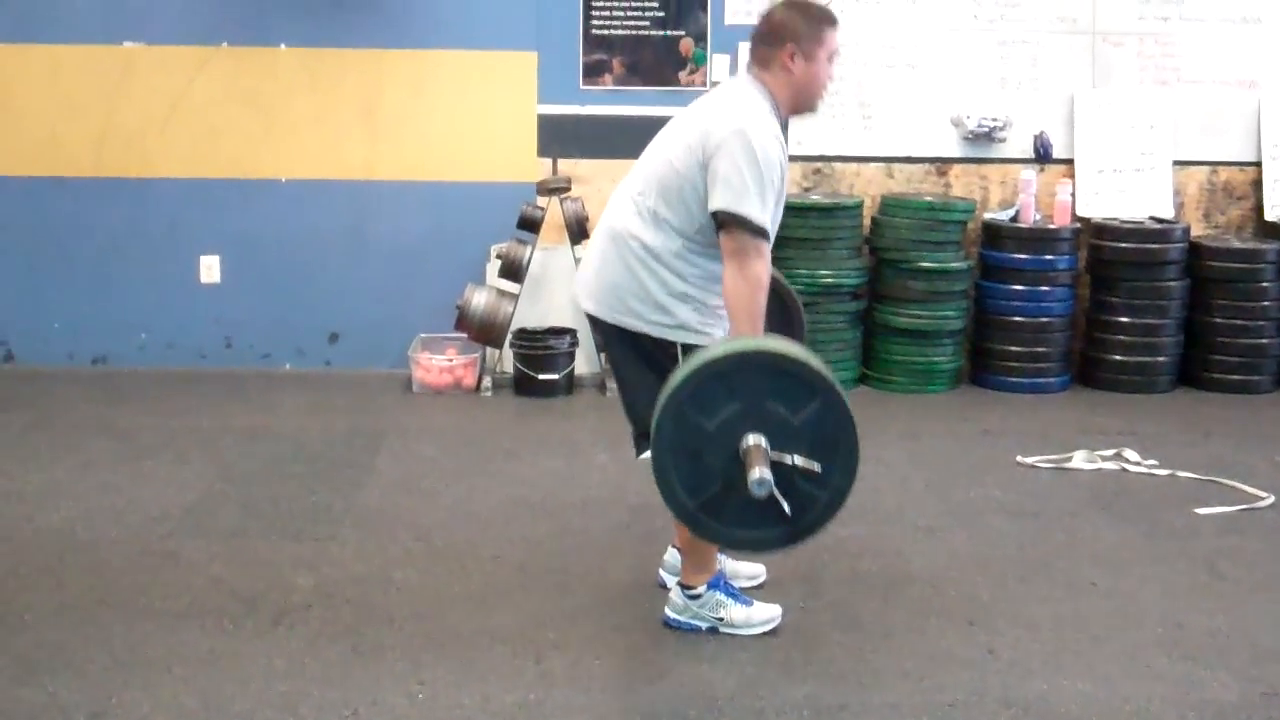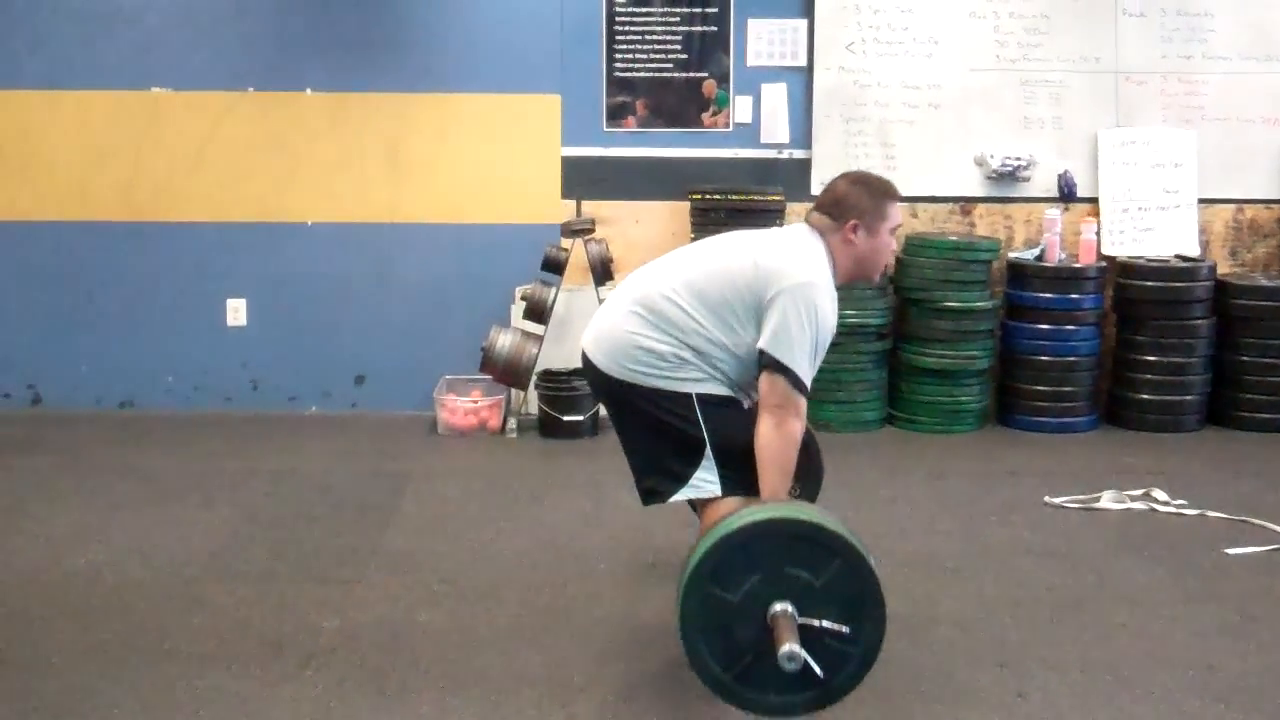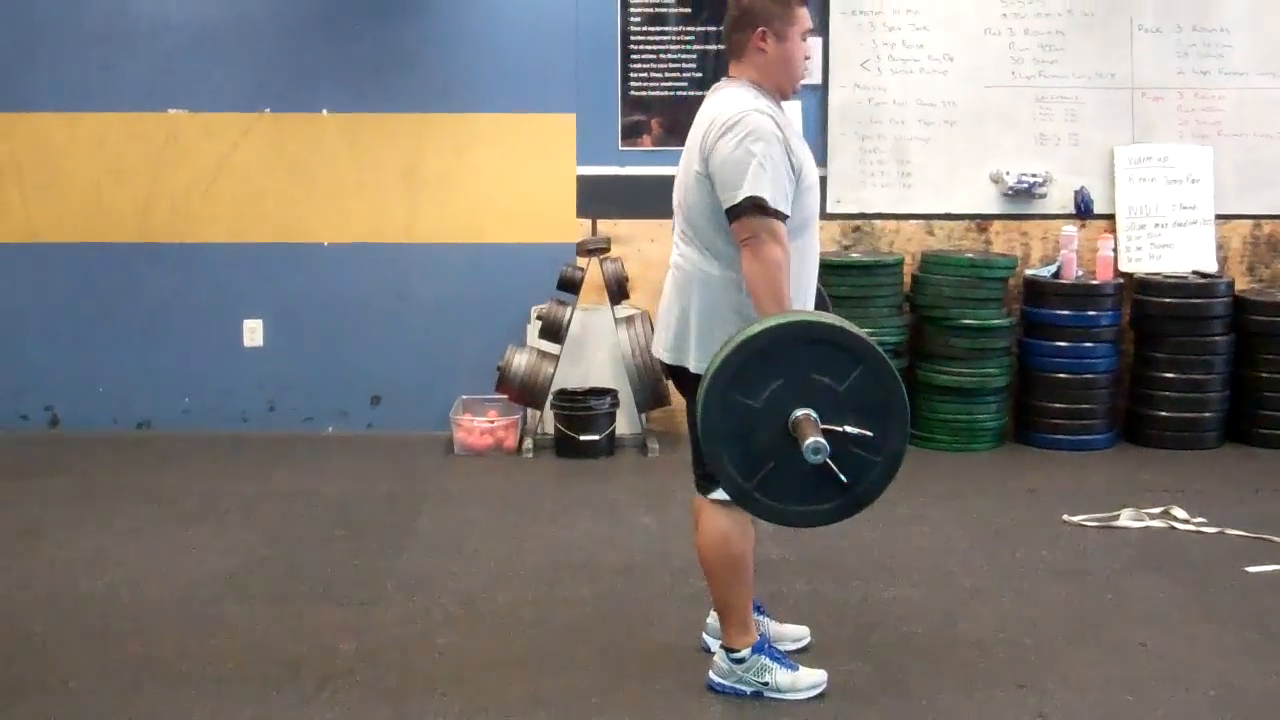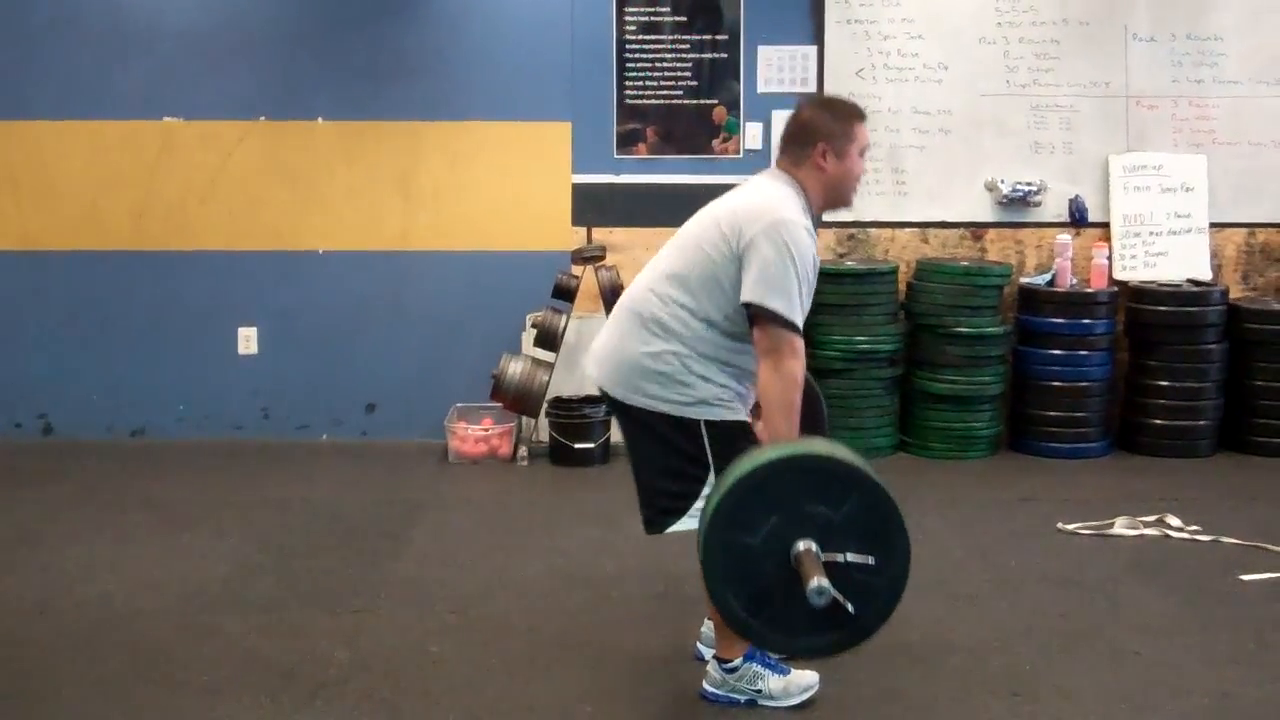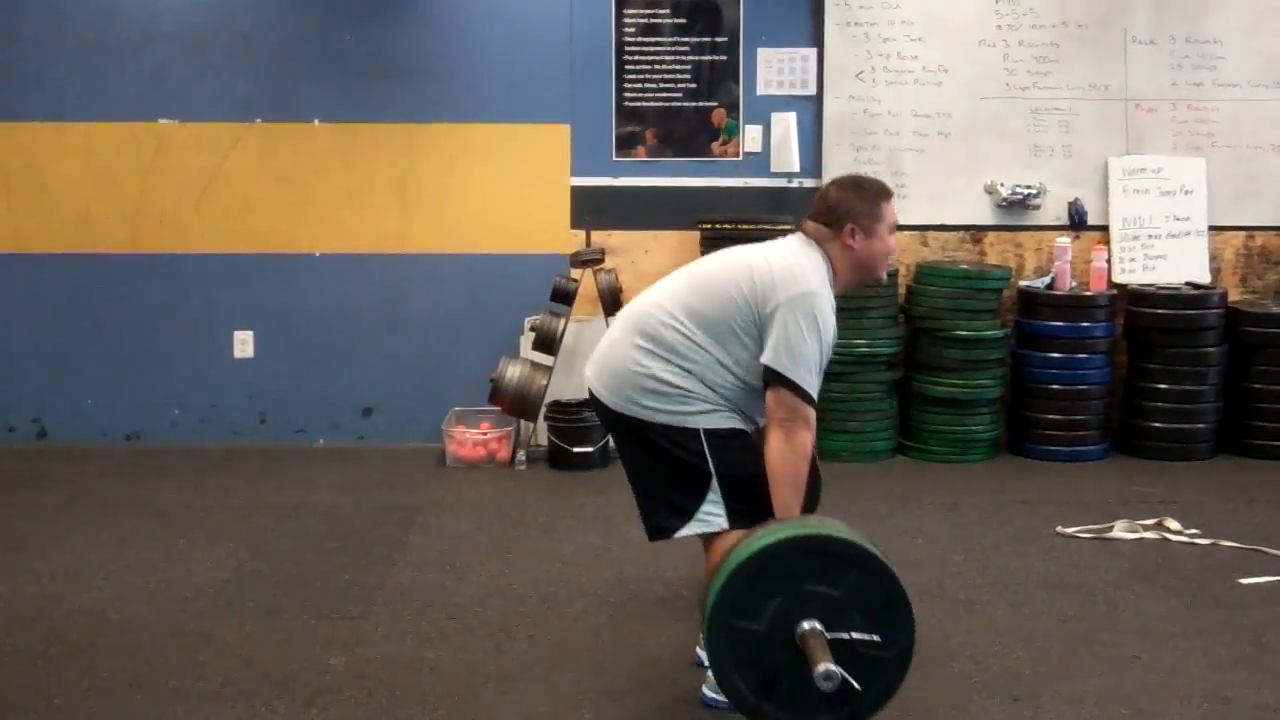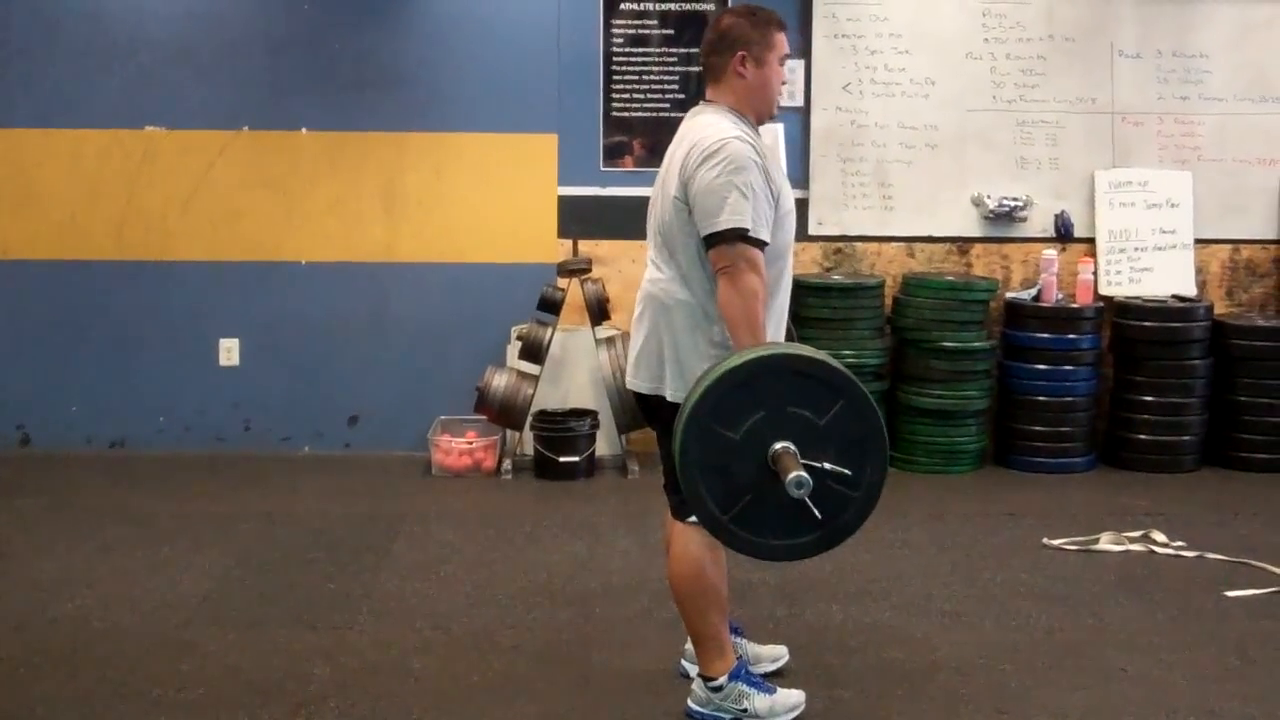
dt=0.7s
person 1, frame 1
left shoulder: (737, 104)
right shoulder: (751, 131)
left elbow: (735, 249)
right elbow: (745, 262)
left hip: (638, 282)
right hip: (649, 296)
left ankle: (689, 552)
right ankle: (696, 592)
person 1, frame 2
left shoulder: (786, 252)
right shoulder: (808, 290)
right elbow: (781, 420)
left hip: (632, 342)
right hip: (645, 358)
left knee: (728, 472)
right knee: (736, 487)
person 1, frame 3
left shoulder: (739, 109)
right shoulder: (750, 120)
right elbow: (760, 242)
left hip: (719, 329)
right hip: (729, 337)
left knee: (732, 483)
right knee: (732, 489)
left ankle: (733, 616)
right ankle: (739, 655)
person 1, frame 4
left shoulder: (772, 200)
right shoulder: (783, 224)
left elbow: (769, 347)
right elbow: (779, 354)
left wrist: (766, 426)
left hip: (650, 360)
right hip: (661, 374)
left ankle: (727, 627)
right ankle: (732, 667)
person 1, frame 5
left shoulder: (793, 265)
right shoulder: (806, 294)
right elbow: (791, 425)
left hip: (640, 374)
right hip: (652, 389)
left knee: (745, 504)
right knee: (750, 515)
person 1, frame 6
left shoulder: (707, 133)
right shoulder: (728, 146)
right elbow: (736, 272)
left hip: (688, 354)
right hip: (700, 364)
left knee: (704, 510)
right knee: (700, 515)
left ankle: (714, 640)
